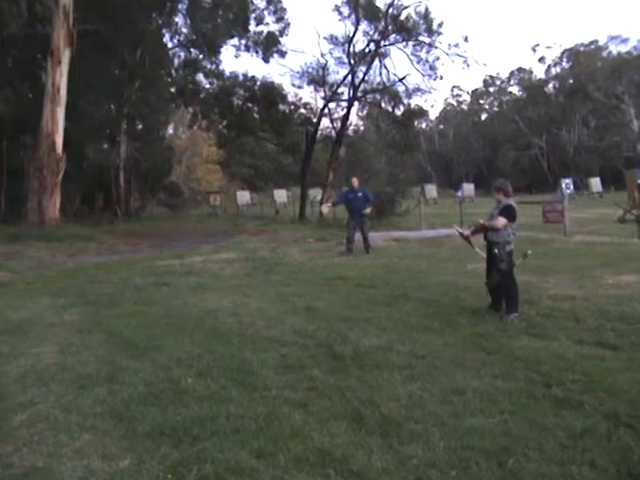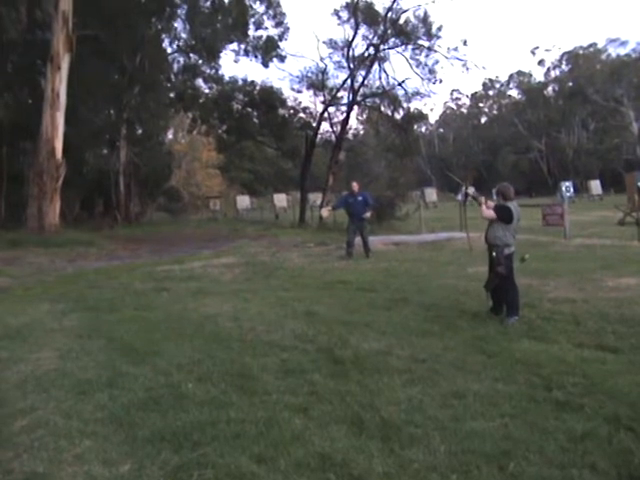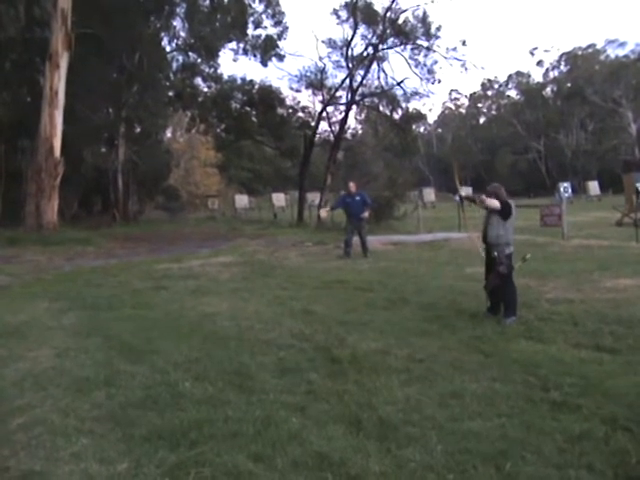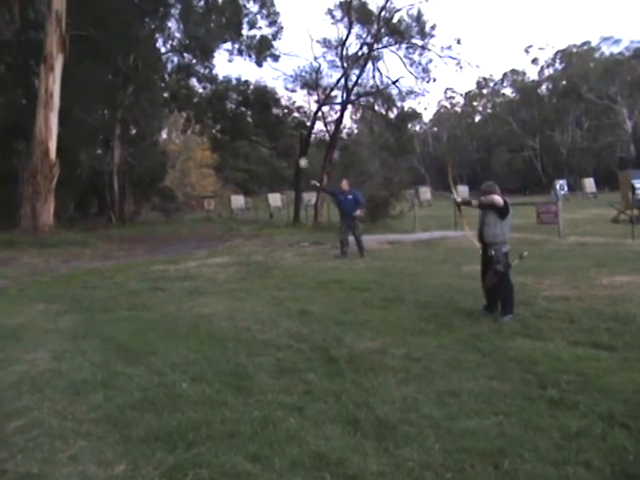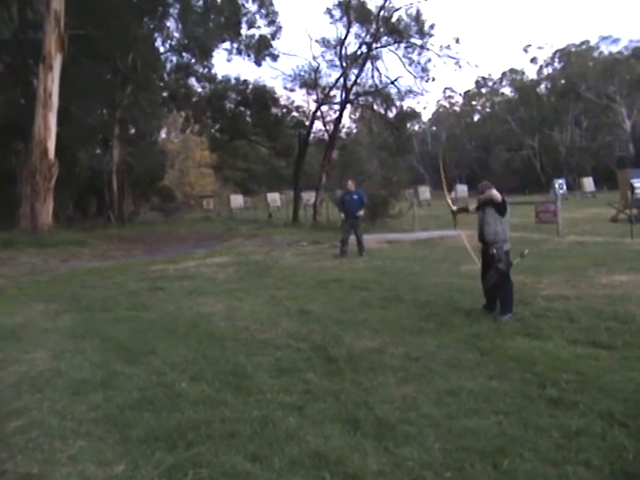
dt=1s
person 1, frame 1
left shoulder: (509, 207)
right shoulder: (501, 205)
left elbow: (498, 224)
right elbow: (490, 225)
left wrist: (483, 223)
right wrist: (473, 231)
left hip: (503, 248)
right hip: (493, 247)
left knee: (506, 279)
right knee: (492, 278)
left ankle: (512, 310)
right ankle: (496, 305)
person 1, frame 2
left shoulder: (506, 209)
right shoulder: (505, 207)
left elbow: (486, 214)
right elbow: (491, 205)
left wrist: (482, 204)
left hip: (503, 251)
right hip: (497, 250)
left knee: (507, 282)
right knee: (495, 281)
left ankle: (513, 313)
right ankle: (497, 308)
person 1, frame 3
left shoulder: (506, 205)
right shoulder: (495, 205)
left elbow: (489, 203)
right elbow: (482, 202)
left wrist: (484, 199)
left hip: (502, 251)
right hip: (492, 249)
left knee: (505, 282)
right knee: (491, 281)
left ankle: (510, 313)
right ankle: (494, 308)
person 1, frame 4
left shoulder: (502, 205)
right shoulder: (488, 205)
left elbow: (495, 198)
right elbow: (475, 203)
left wrist: (484, 200)
right wrist: (462, 201)
left hip: (499, 249)
right hip: (487, 248)
left knee: (502, 280)
right knee: (487, 279)
left ankle: (507, 312)
right ankle: (491, 307)
person 1, frame 5
left shoulder: (499, 203)
right shoulder: (485, 204)
left elbow: (493, 193)
right elbow: (474, 207)
left wrist: (480, 199)
left hip: (499, 248)
right hip: (487, 247)
left knee: (502, 279)
right knee: (487, 278)
left ankle: (506, 311)
right ankle: (490, 305)
